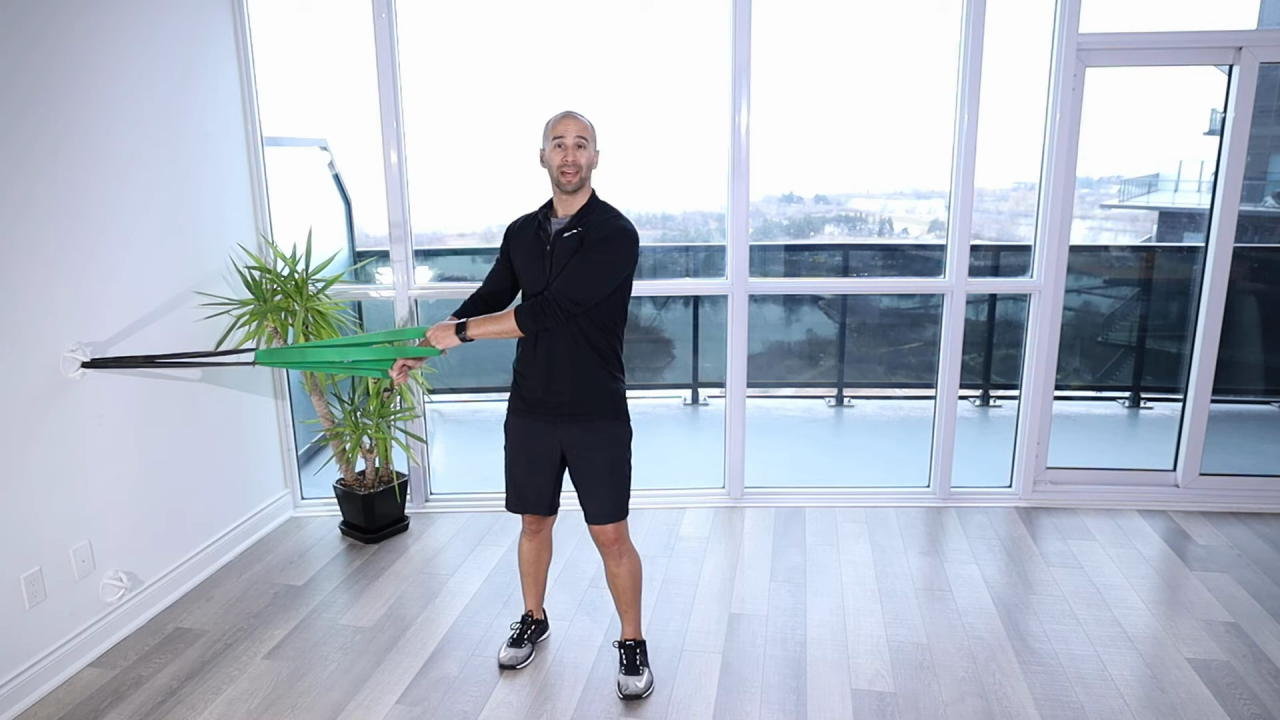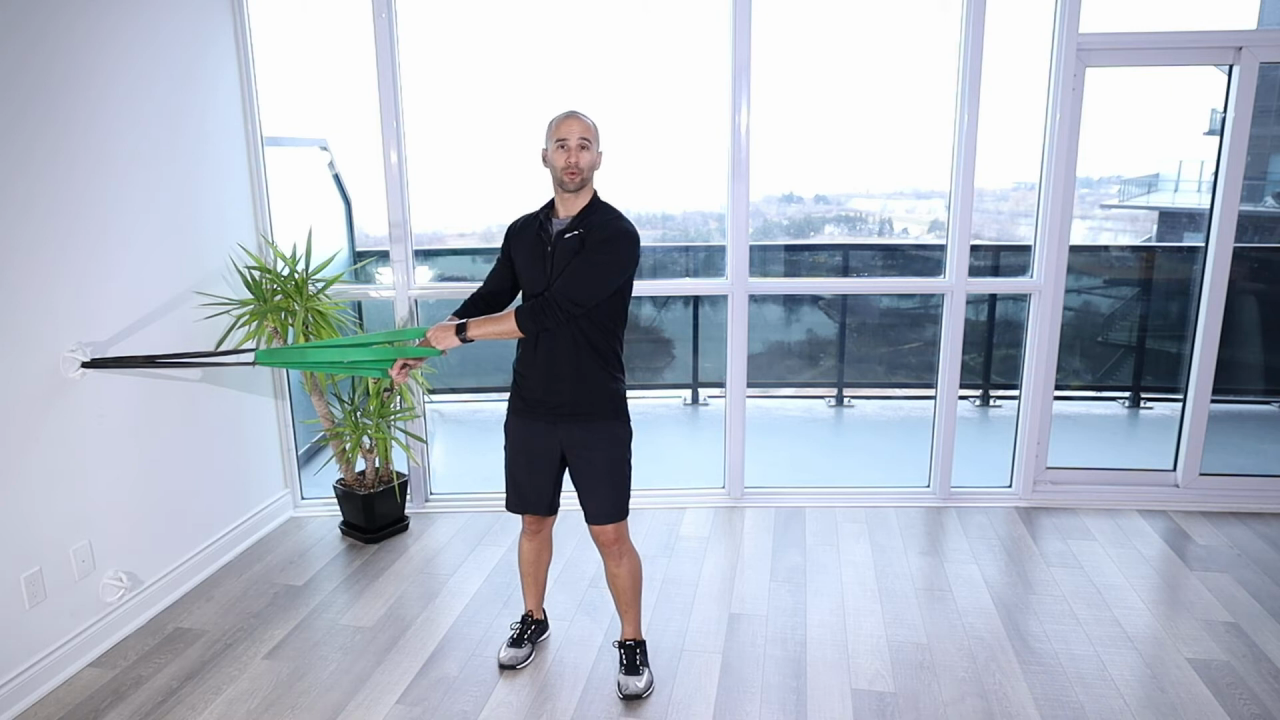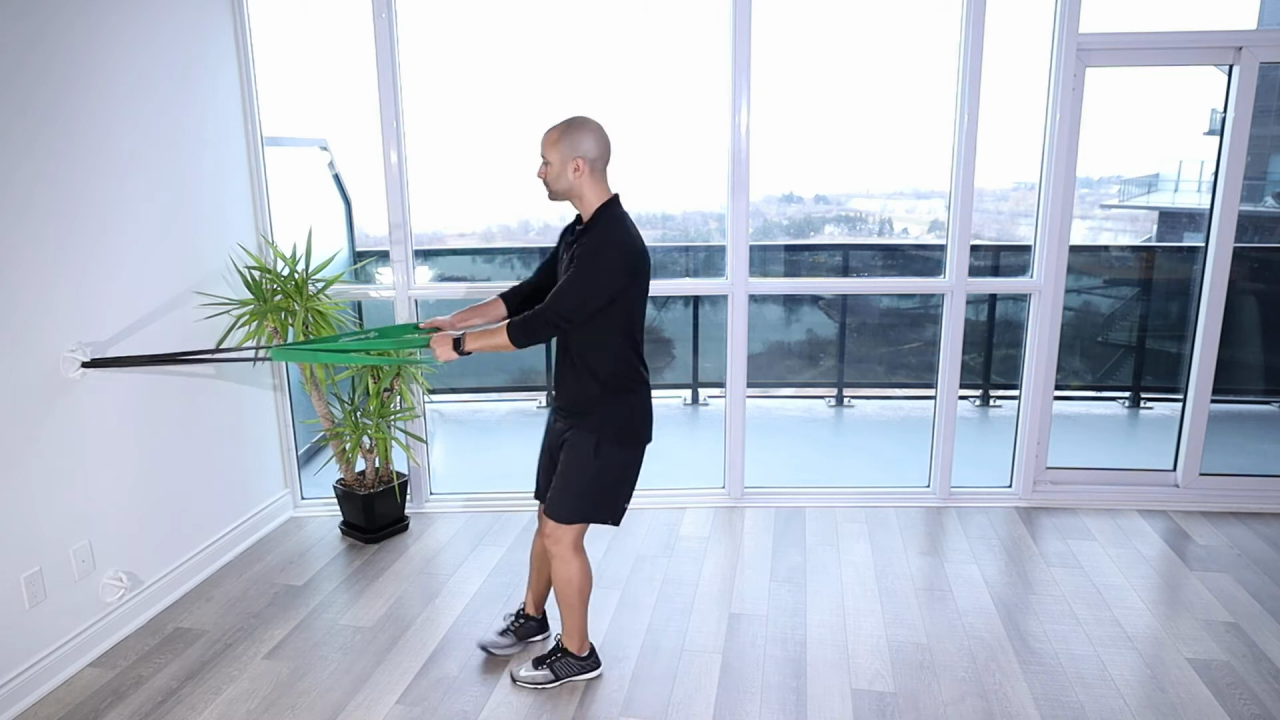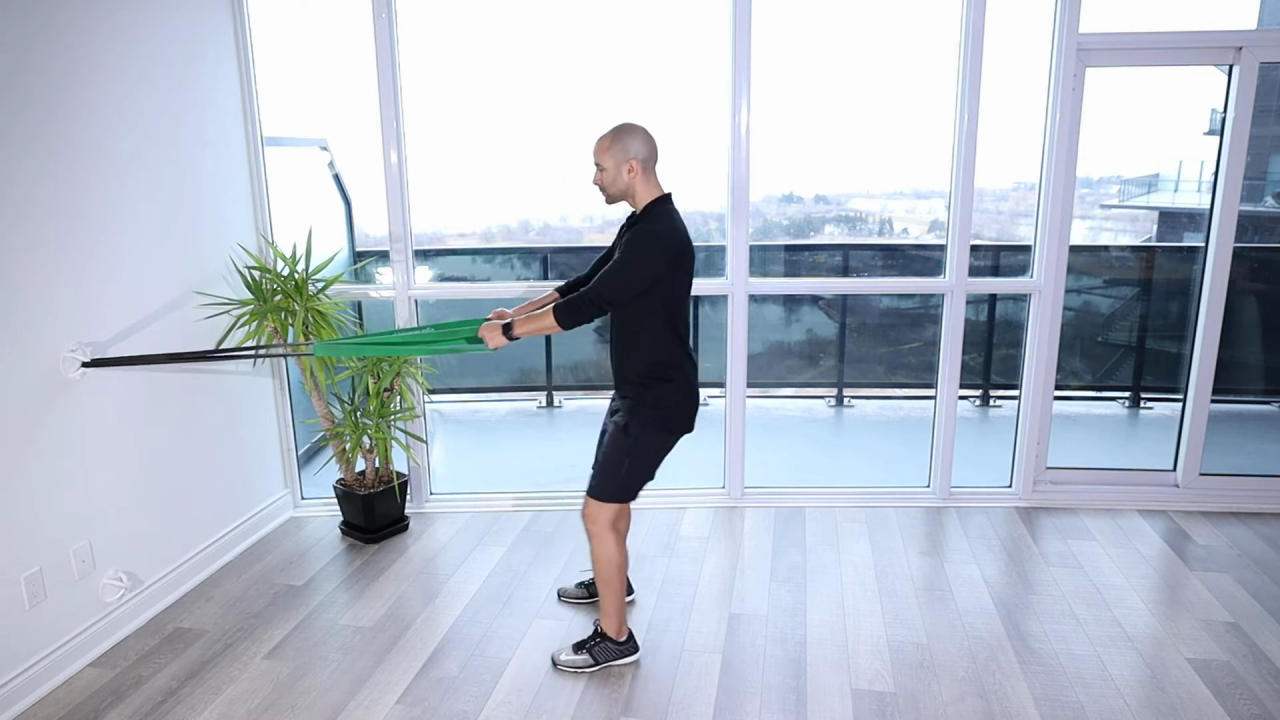
dt=0.7s
person 1, frame 1
left shoulder: (614, 232)
right shoulder: (521, 232)
left elbow: (550, 309)
right elbow: (488, 298)
left wrist: (462, 331)
right wrist: (422, 350)
left hip: (597, 416)
right hip: (531, 412)
left knee: (611, 535)
right knee: (534, 522)
left ankle: (632, 645)
right ankle: (533, 620)
person 1, frame 2
left shoulder: (616, 234)
right shoulder: (522, 232)
left elbow: (551, 311)
right elbow: (488, 298)
left wrist: (460, 331)
right wrist: (425, 349)
left hip: (597, 415)
right hip: (531, 410)
left knee: (611, 536)
right knee: (534, 522)
left ankle: (632, 644)
right ankle: (533, 619)
person 1, frame 3
left shoulder: (613, 243)
right shoulder: (580, 232)
left elbow: (545, 323)
right elbow: (530, 292)
left wrist: (463, 344)
right wrist: (459, 319)
left hip: (611, 417)
right hip: (574, 407)
left knee: (560, 533)
right knee: (550, 514)
left ankle: (576, 653)
right ankle: (531, 617)
person 1, frame 4
left shoulder: (659, 235)
right shoulder: (641, 226)
left elbow: (591, 304)
right elbow: (584, 282)
left wrist: (510, 332)
right wrist: (518, 311)
left hip: (657, 400)
right hip: (639, 391)
left knee: (598, 511)
right knee: (613, 491)
left ankle: (615, 636)
right ankle: (613, 580)
